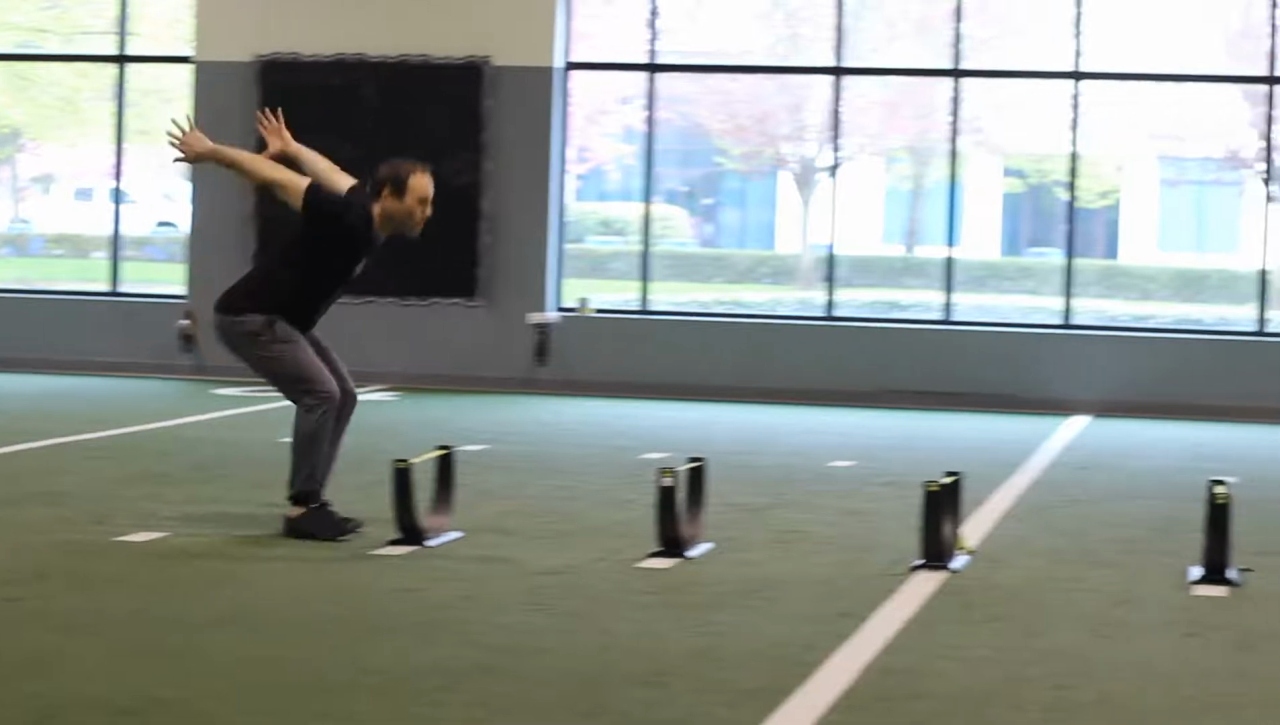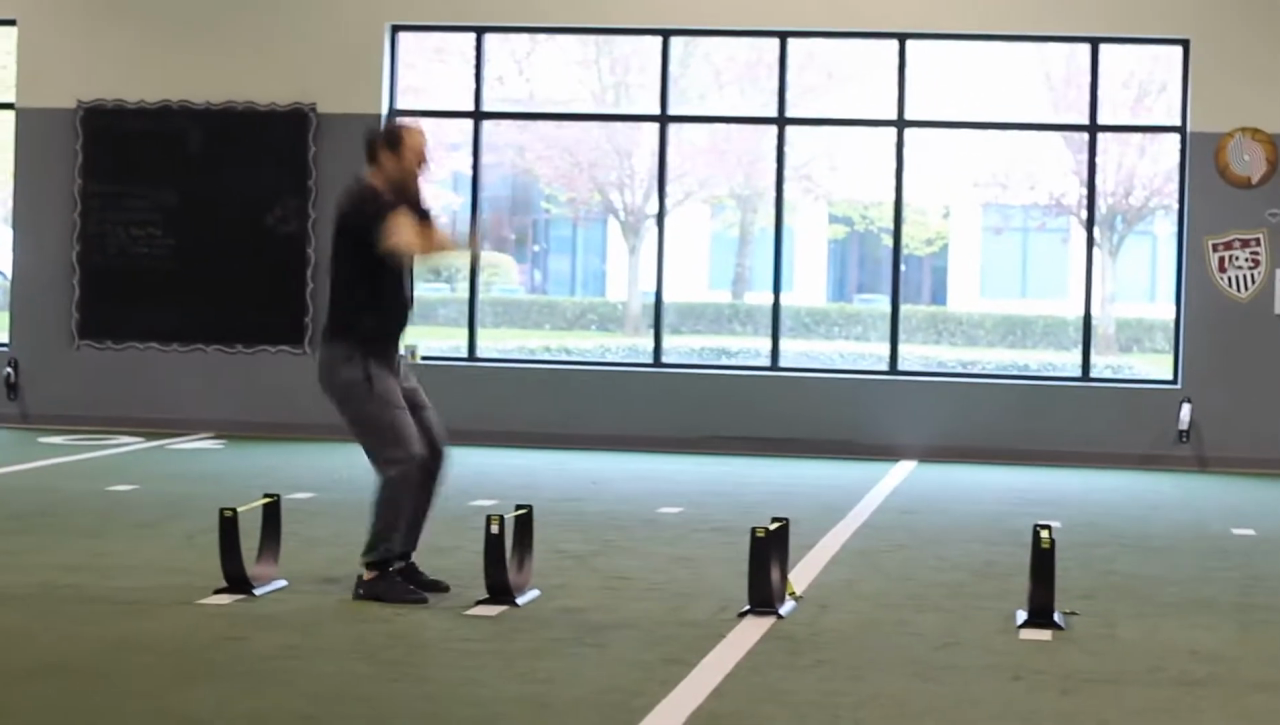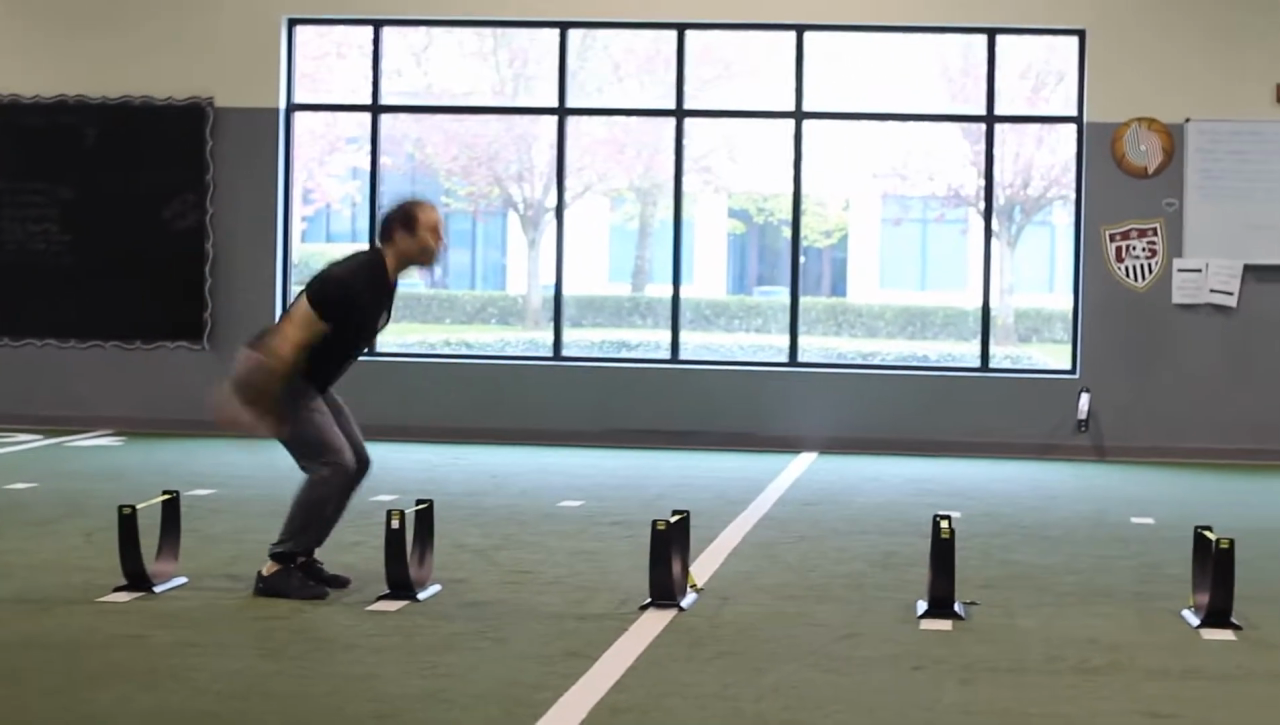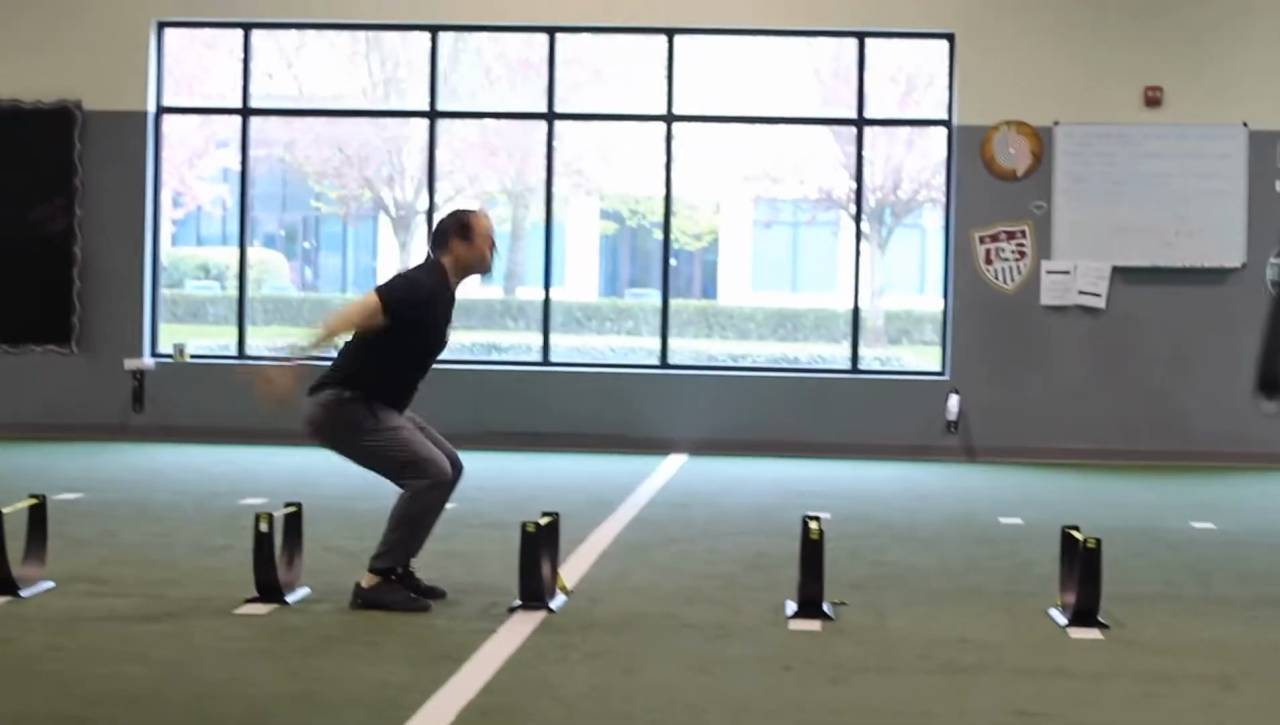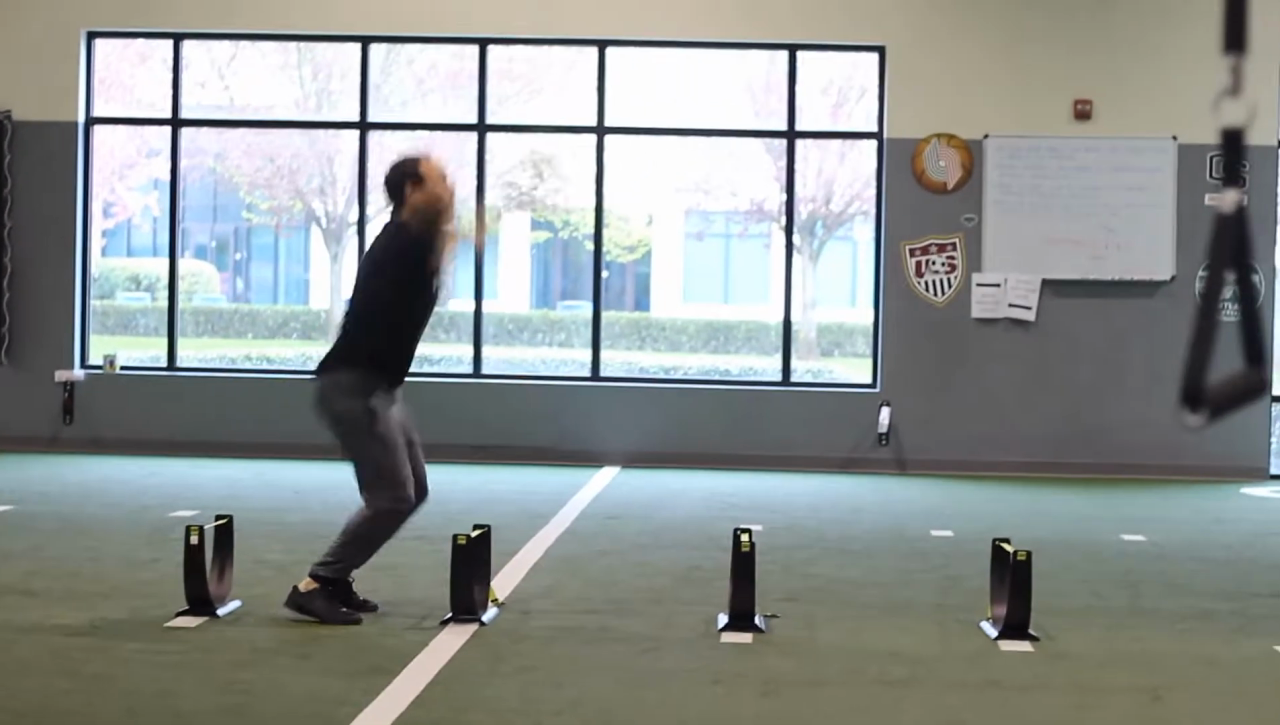
dt=1s
person 1, frame 1
left shoulder: (365, 214)
right shoulder: (345, 216)
left elbow: (332, 173)
right elbow: (276, 176)
left wrist: (287, 146)
right wrist: (210, 152)
left hip: (282, 314)
right hip: (247, 317)
left knee: (341, 396)
right knee: (322, 396)
left ankle: (307, 496)
right ankle: (304, 508)
person 1, frame 2
left shoulder: (398, 201)
right shoulder: (364, 203)
left elbow: (431, 234)
right elbow: (408, 243)
left hip: (383, 356)
right hip: (353, 358)
left knee: (429, 453)
right knee: (404, 457)
left ankle: (395, 562)
right ankle: (375, 573)
person 1, frame 3
left shoulder: (379, 279)
right shoulder: (350, 282)
right elbow: (287, 342)
right wrist: (254, 402)
left hip: (305, 379)
right hip: (266, 372)
left knee: (355, 463)
right knee: (335, 466)
left ankle: (300, 559)
right ankle: (278, 568)
person 1, frame 4
left shoulder: (436, 289)
right shoulder: (421, 289)
left elbow: (365, 314)
right elbow: (353, 318)
right wrist: (292, 366)
left hip: (368, 404)
right hip: (345, 407)
left knee: (446, 468)
right knee: (433, 474)
left ankle: (394, 570)
right ankle: (378, 580)
person 1, frame 5
left shoulder: (414, 243)
right shoulder: (404, 242)
left hip: (378, 392)
right hip: (356, 392)
left knee: (412, 492)
right knee: (392, 498)
left ankle: (330, 581)
right ankle: (314, 588)
